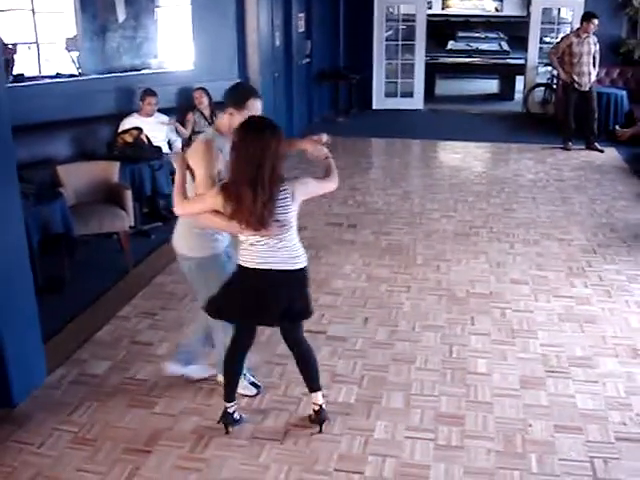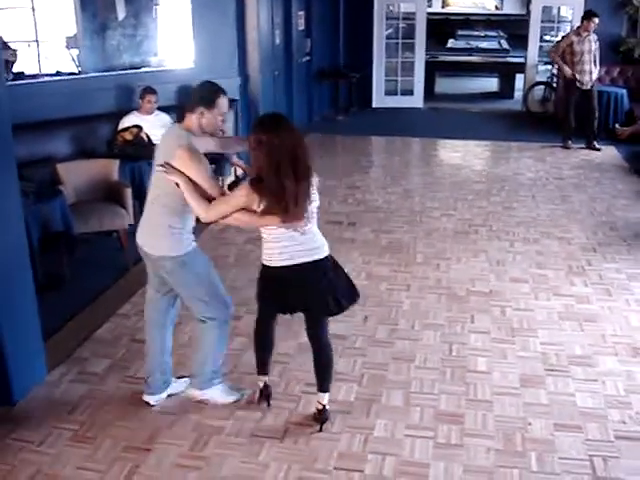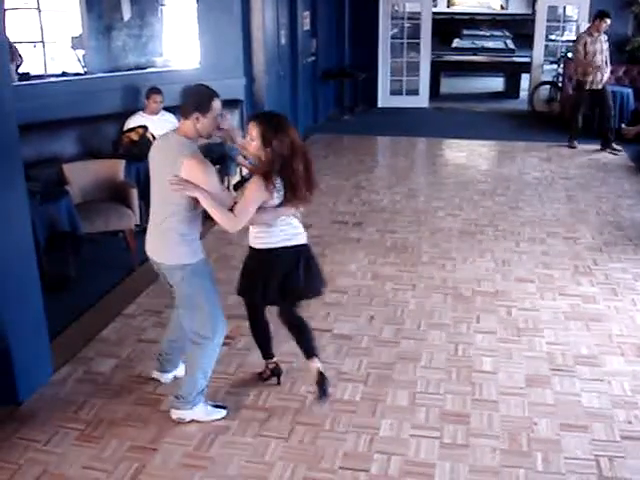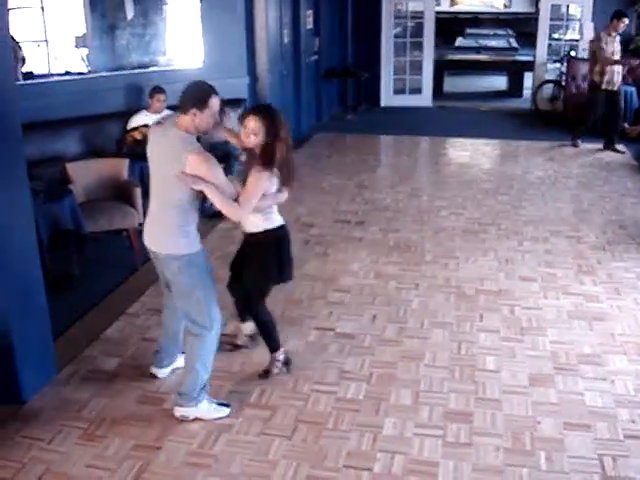
dt=0.3s
person 1, frame 1
left shoulder: (230, 139)
right shoulder: (205, 150)
right elbow: (204, 212)
left wrist: (307, 141)
left hip: (215, 239)
right hip: (199, 245)
left ankle: (183, 359)
person 1, frame 2
left shoulder: (176, 134)
right shoulder: (187, 152)
left elbow: (220, 143)
left hip: (151, 239)
right hip: (172, 246)
left knee: (160, 311)
right knee: (217, 308)
left ankle: (157, 385)
right ankle: (205, 382)
person 1, frame 3
left shoulder: (162, 142)
right shoulder: (194, 164)
left wrist: (220, 135)
right wrist: (282, 211)
left hip: (157, 247)
right hip: (181, 255)
left knee: (186, 309)
right knee: (209, 329)
left ankle: (168, 365)
right ankle: (188, 403)
person 1, frame 4
left shoulder: (157, 134)
right shoulder: (197, 158)
right wrist: (276, 198)
left hip: (154, 238)
right hip: (179, 246)
left knee: (175, 300)
right knee: (206, 322)
left ankle: (164, 359)
right ankle: (191, 400)
person 2, frame 1
left shoulder: (227, 194)
right shoulder: (294, 189)
left elbow: (180, 208)
right elbow: (332, 181)
left wrist: (181, 172)
right wrist: (325, 156)
left hip: (251, 277)
right hip: (292, 274)
left knee: (241, 339)
right knee: (294, 338)
left ankle: (229, 409)
right ankle: (319, 404)
person 2, frame 2
left shoulder: (254, 190)
right shoulder: (310, 179)
left elbow: (206, 214)
left wrist: (181, 179)
left hip: (278, 271)
right hip: (317, 266)
left knee: (264, 322)
right knee: (319, 335)
left ankle: (262, 382)
right ankle: (323, 404)
person 2, frame 3
left shoulder: (261, 182)
right shoulder: (287, 172)
left elbow: (232, 224)
left wrist: (200, 193)
left hip: (269, 255)
right hip: (295, 250)
left knee: (254, 308)
right knee: (289, 313)
left ankle: (272, 365)
right ankle: (316, 366)
person 2, frame 4
left shoulder: (261, 171)
right shoulder: (255, 157)
left elbow: (238, 213)
left wrist: (206, 186)
left hip: (265, 239)
right hip: (262, 235)
left knee: (253, 298)
right knee: (241, 288)
left ankle: (278, 356)
person 3, frame 1
left shoulder: (594, 40)
right shoulder: (569, 39)
right elbow: (552, 54)
left wrist: (595, 72)
right wrist: (561, 72)
left hip: (588, 82)
right hip: (571, 82)
left knee: (592, 111)
right knee: (569, 112)
left ankle: (591, 142)
right ankle: (567, 140)
person 3, frame 2
left shoulder: (594, 38)
right shoulder: (570, 38)
right elbow: (553, 53)
left wrist: (596, 70)
right wrist: (563, 68)
left hip: (590, 80)
right hip: (573, 80)
left knee: (592, 110)
right knee: (570, 110)
left ankle: (591, 140)
right ankle: (567, 139)
person 3, frame 3
left shoulder: (604, 38)
right shoulder: (583, 38)
right elbow: (577, 59)
left wrist: (607, 71)
right wrist: (594, 66)
left hip: (602, 81)
right hip: (585, 81)
left knee: (607, 110)
right knee: (578, 111)
left ankle: (608, 143)
right ankle: (573, 138)
person 3, frame 4
left shoulder: (617, 38)
right shoulder: (601, 37)
right elbow: (603, 59)
left wrist: (620, 74)
right wrist: (622, 61)
left hip: (614, 82)
right hip: (600, 82)
left knee: (616, 112)
right knee: (594, 112)
left ankle: (611, 143)
right ankle: (577, 136)
